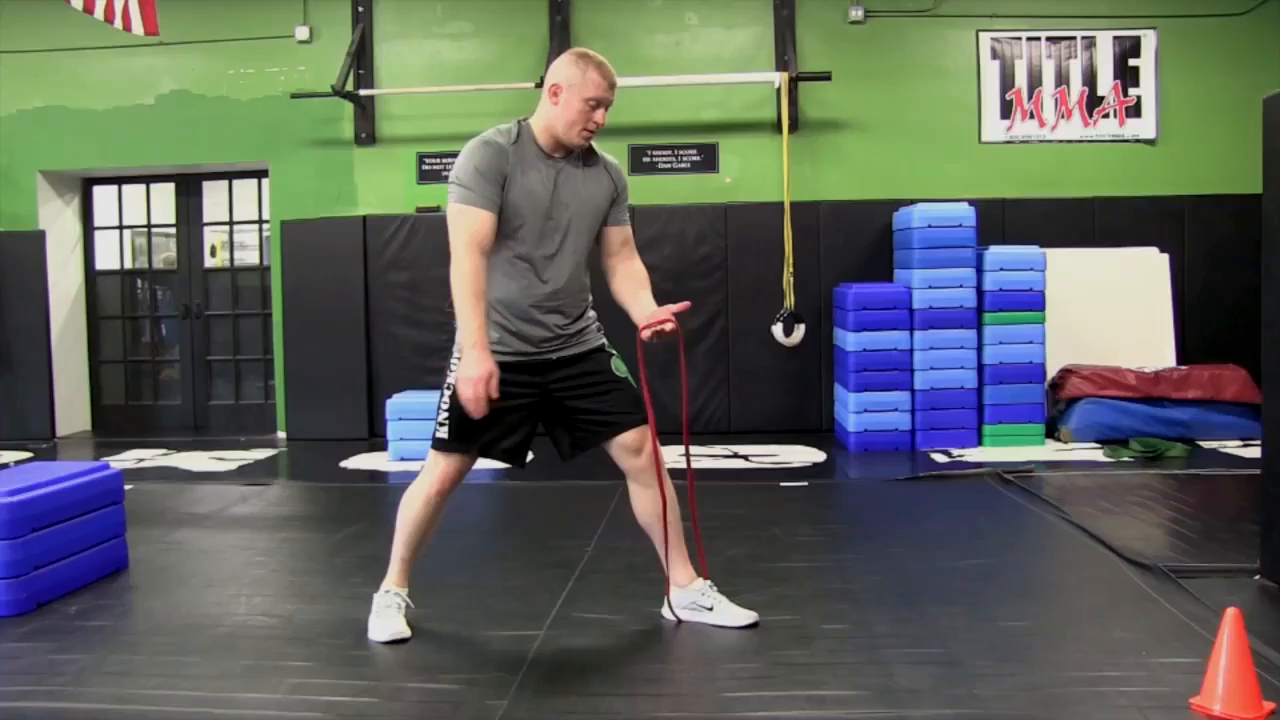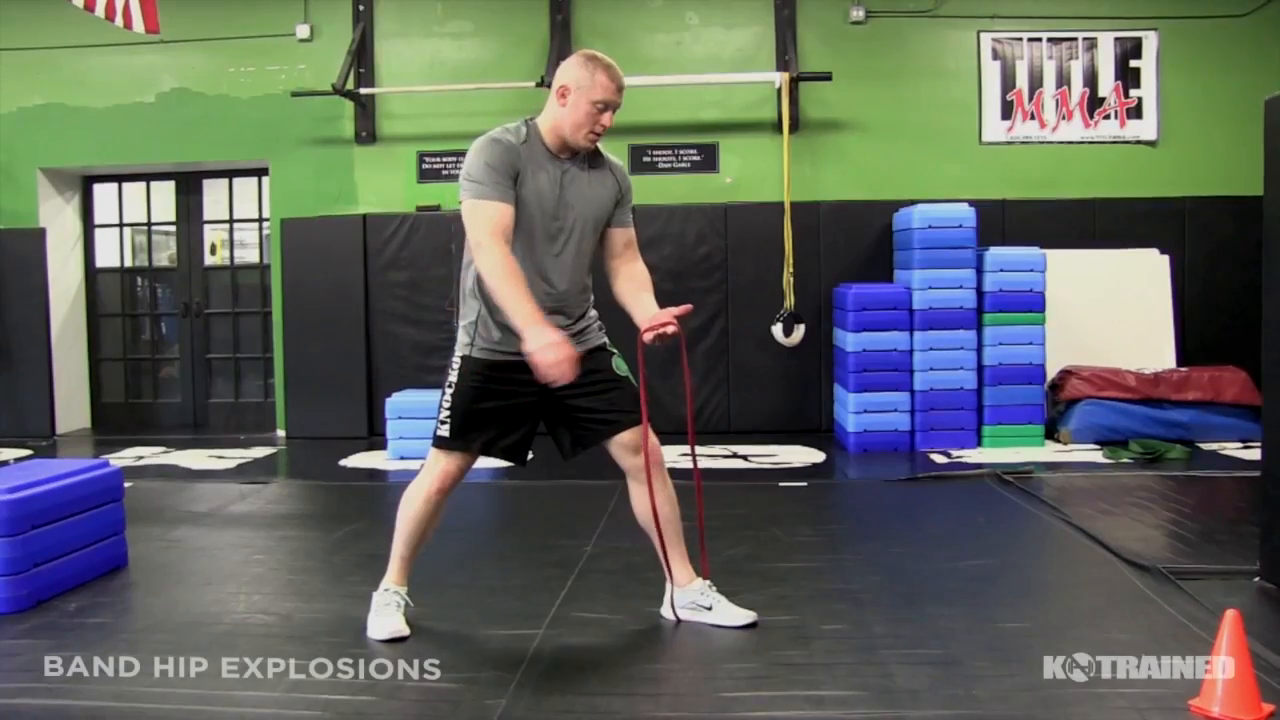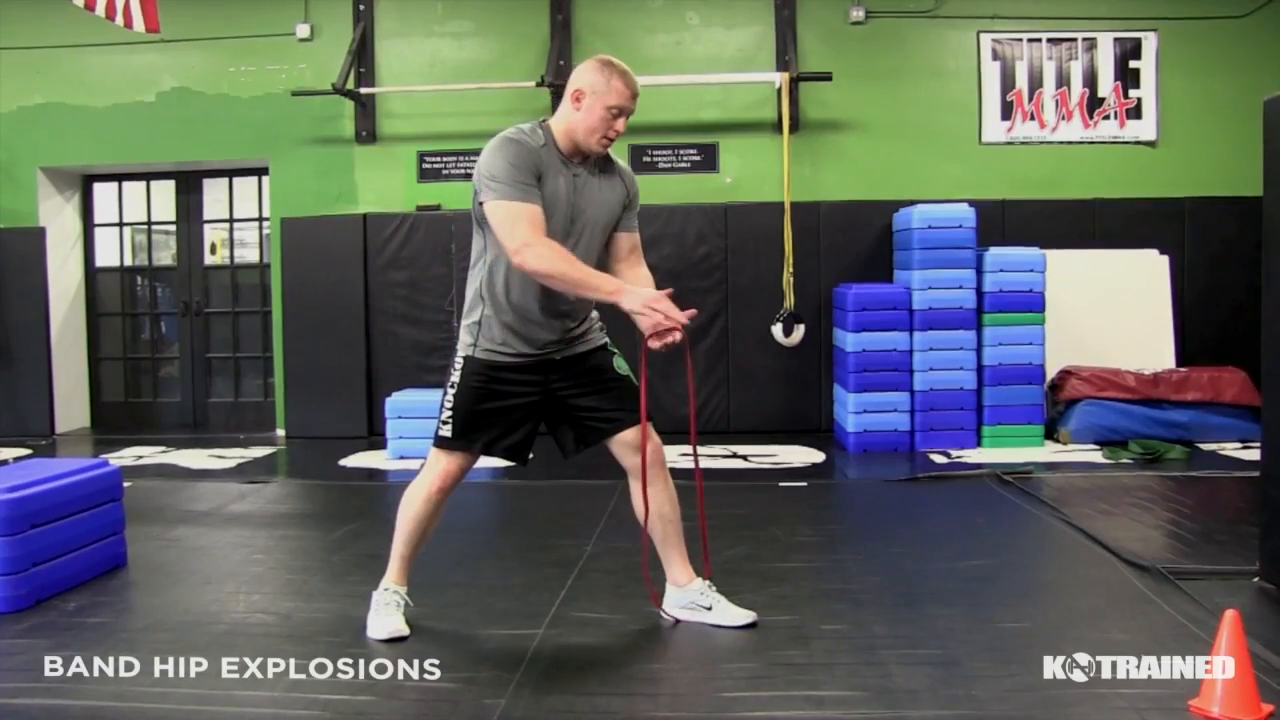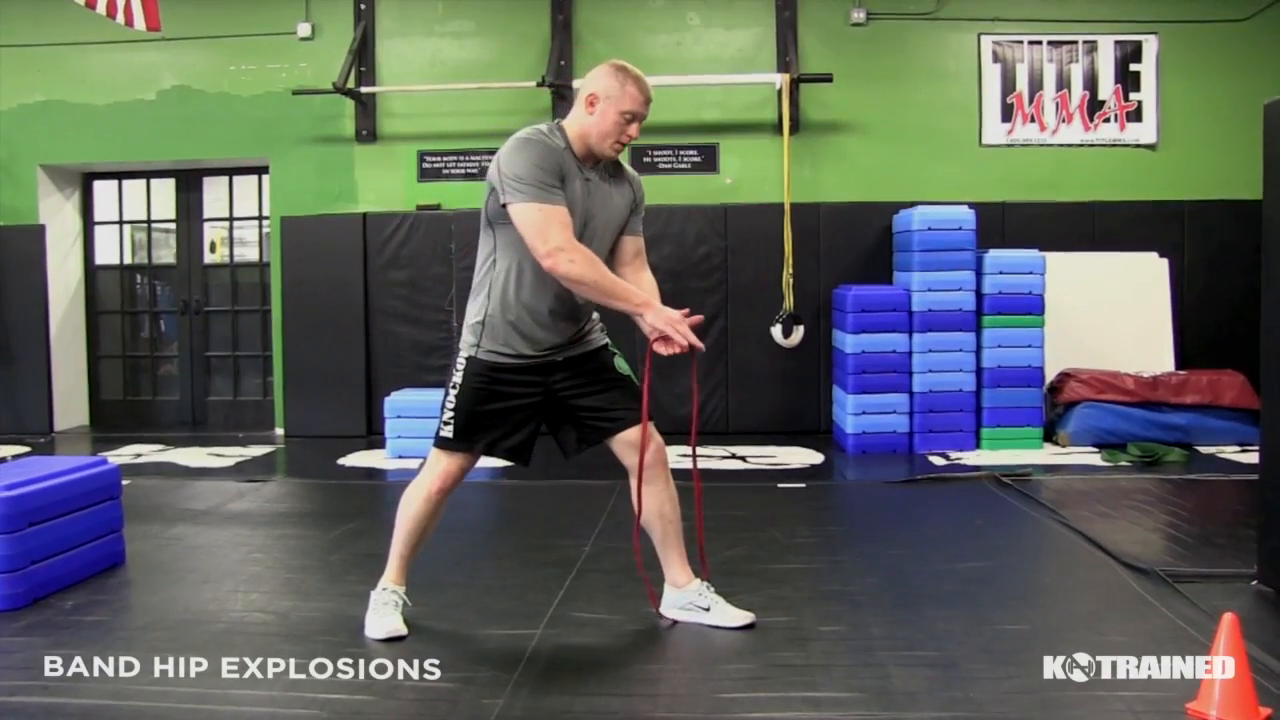
dt=0.3s
person 1, frame 1
left shoulder: (606, 174)
right shoulder: (489, 155)
left elbow: (621, 258)
right elbow: (468, 257)
left wrist: (644, 309)
right wrist: (476, 350)
left hip: (576, 346)
right hip: (498, 352)
left knee: (642, 453)
right knee: (442, 475)
left ankle: (686, 590)
right ankle: (392, 593)
person 1, frame 2
left shoulder: (611, 175)
right shoulder: (497, 152)
left elbow: (624, 259)
right elbow: (491, 249)
left wrist: (646, 312)
right wrist: (537, 331)
left hip: (579, 343)
right hip: (497, 349)
left knee: (644, 452)
right knee: (442, 472)
left ankle: (684, 590)
right ankle: (392, 591)
person 1, frame 3
left shoulder: (619, 180)
right shoulder: (511, 153)
left elbow: (628, 262)
right elbow: (526, 251)
left wrist: (648, 314)
right wrist: (622, 295)
left hip: (577, 346)
right hip: (498, 349)
left knee: (646, 452)
right knee: (443, 473)
left ankle: (684, 590)
right ankle: (391, 590)
person 1, frame 4
left shoulder: (626, 184)
right shoulder: (529, 153)
left elbow: (631, 267)
right elbow: (556, 255)
left wrist: (654, 323)
right wrist: (647, 307)
left hip: (578, 348)
right hip: (501, 350)
left knee: (648, 452)
right knee: (444, 472)
left ankle: (682, 591)
right ankle: (389, 590)
